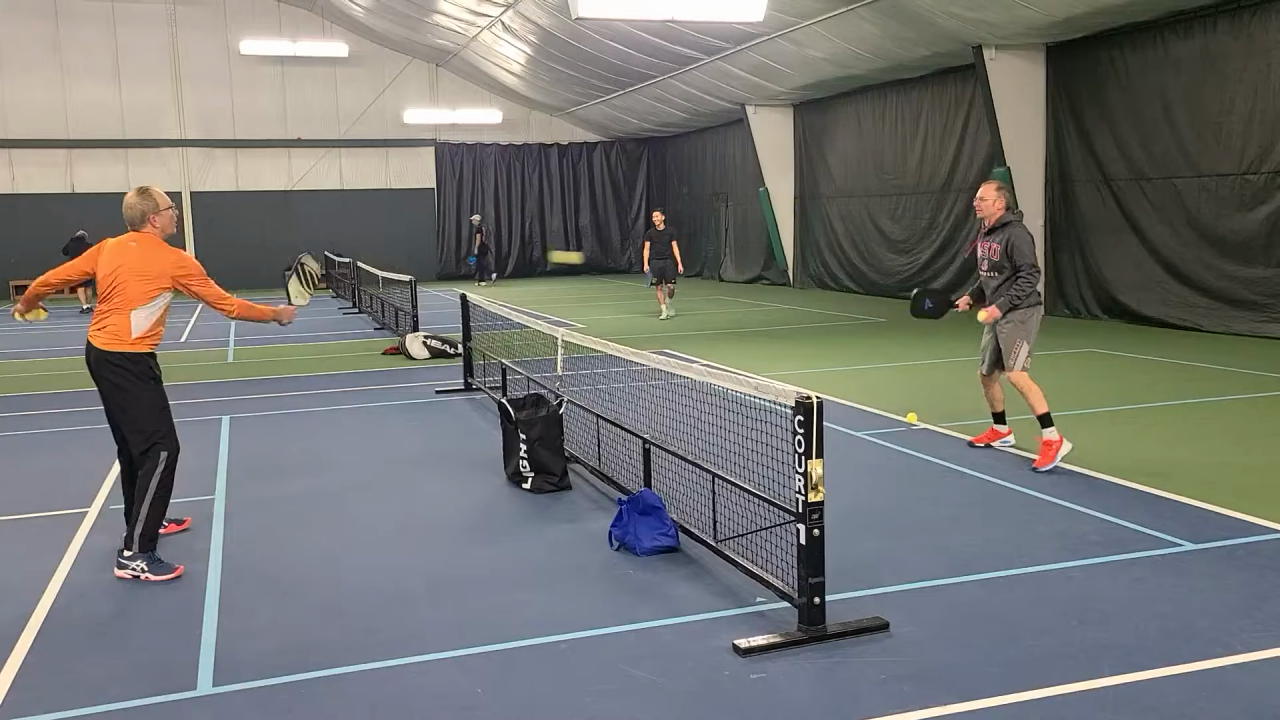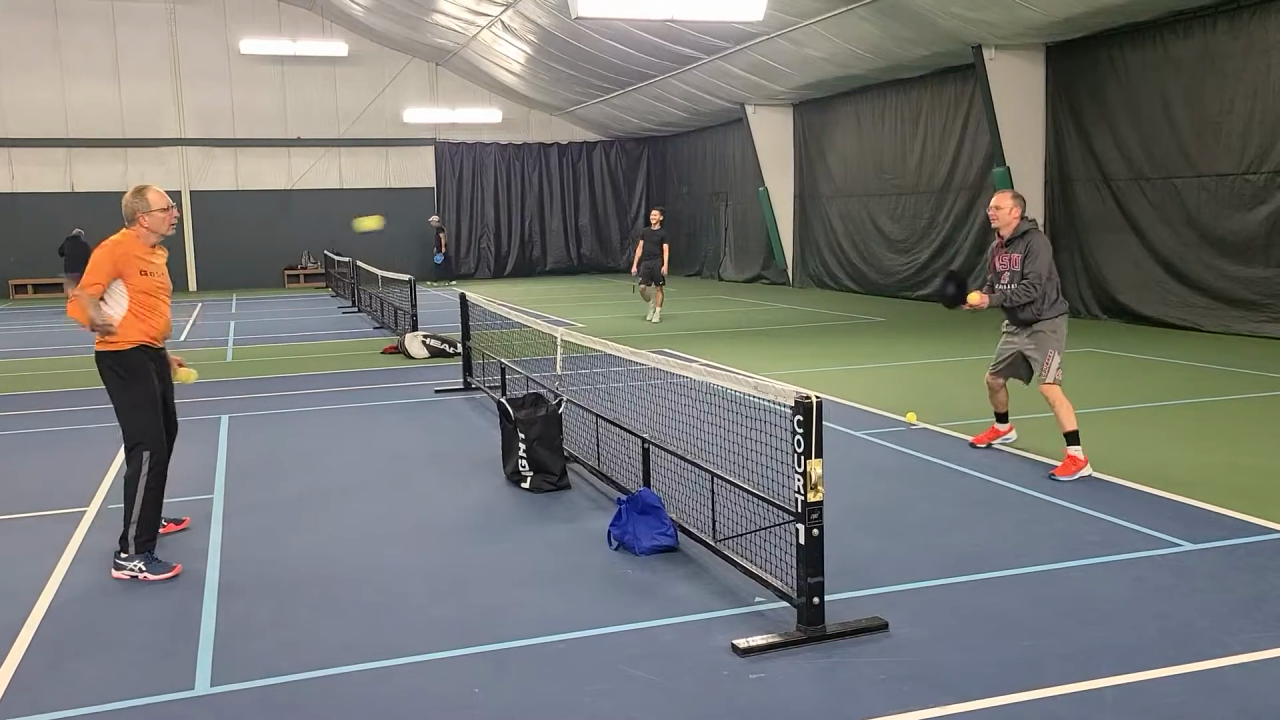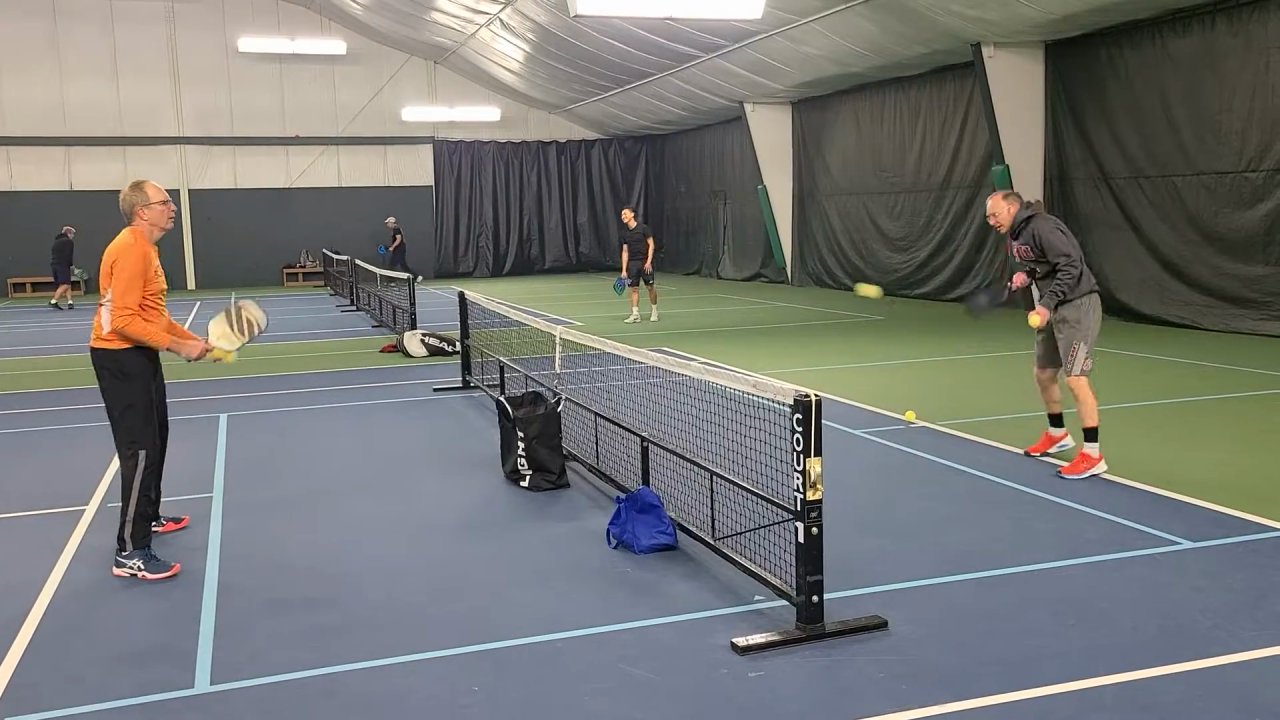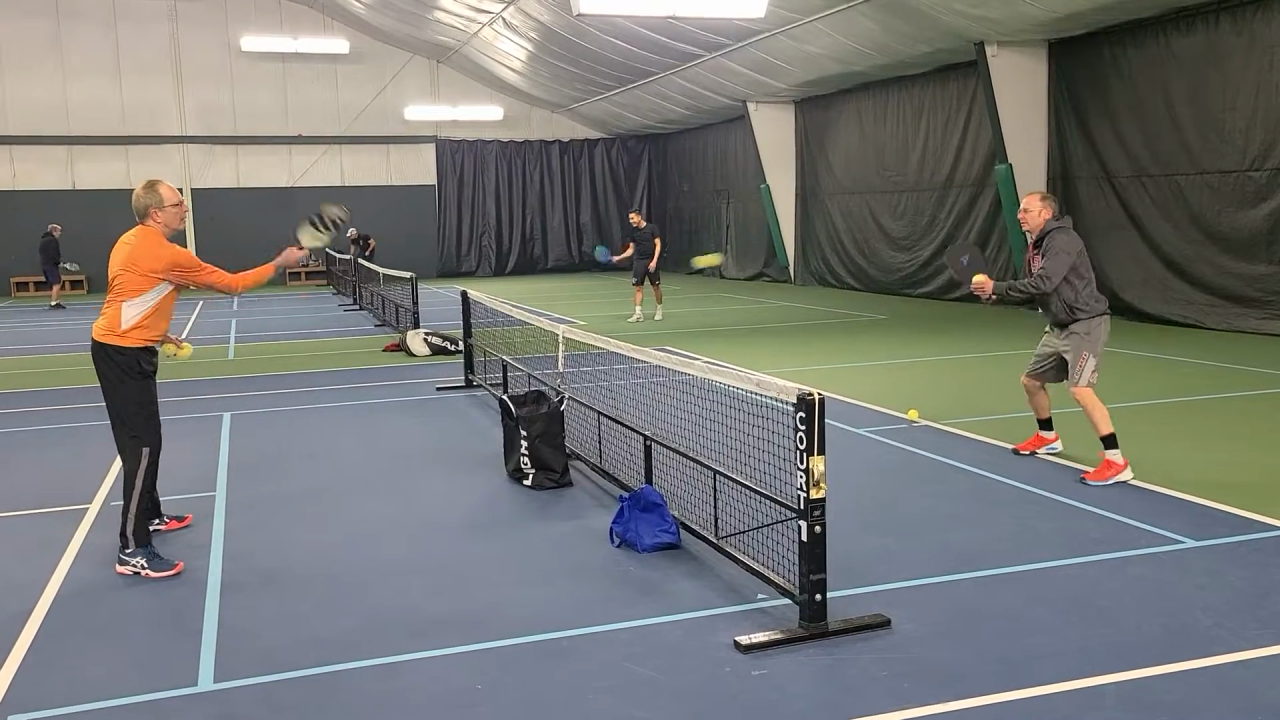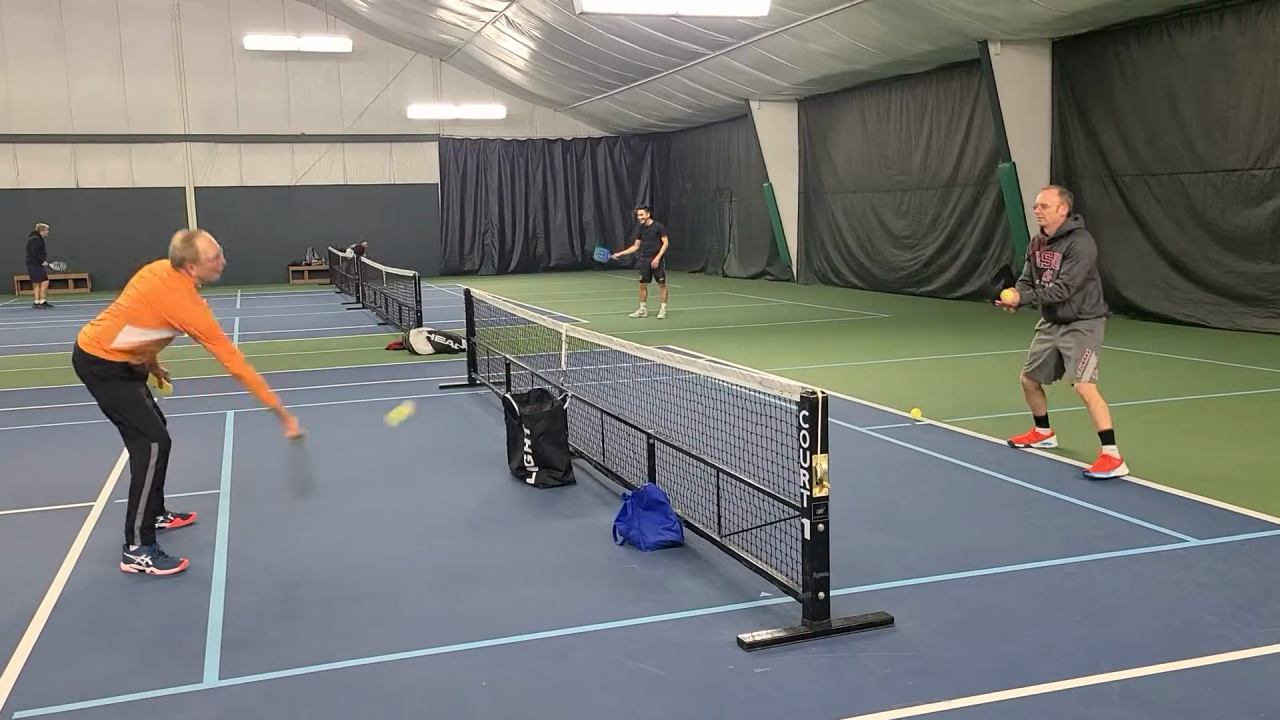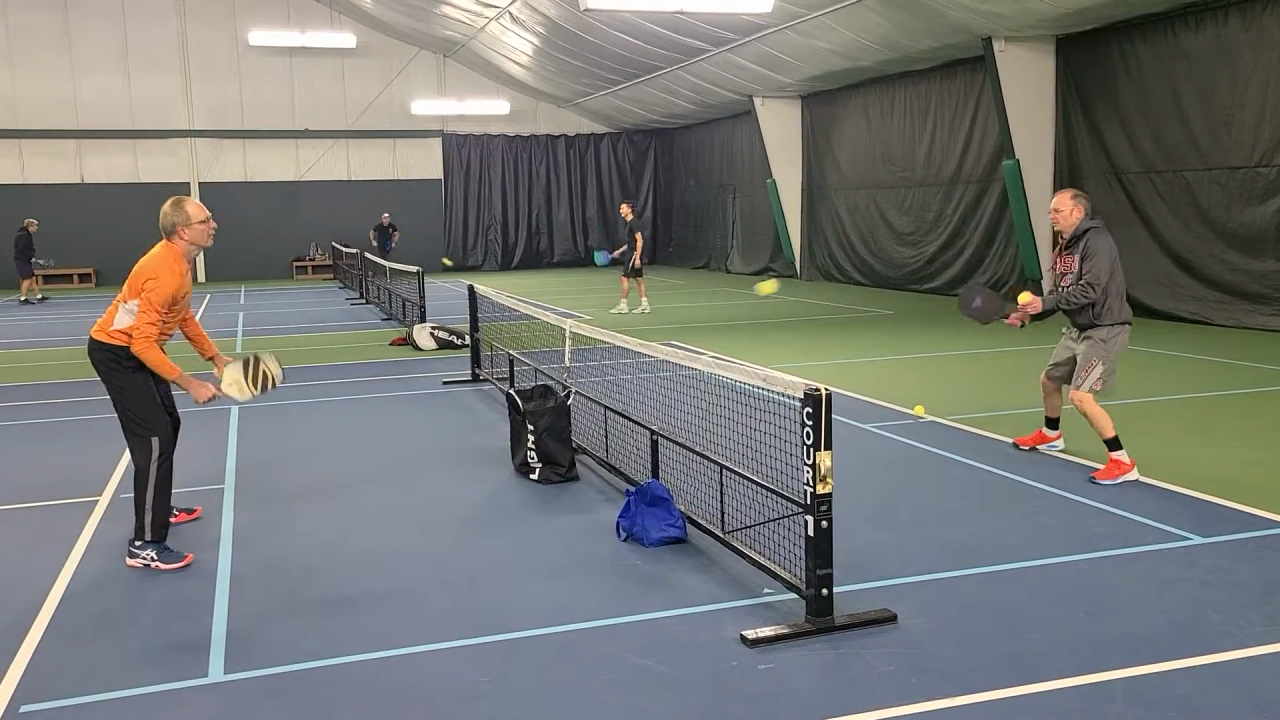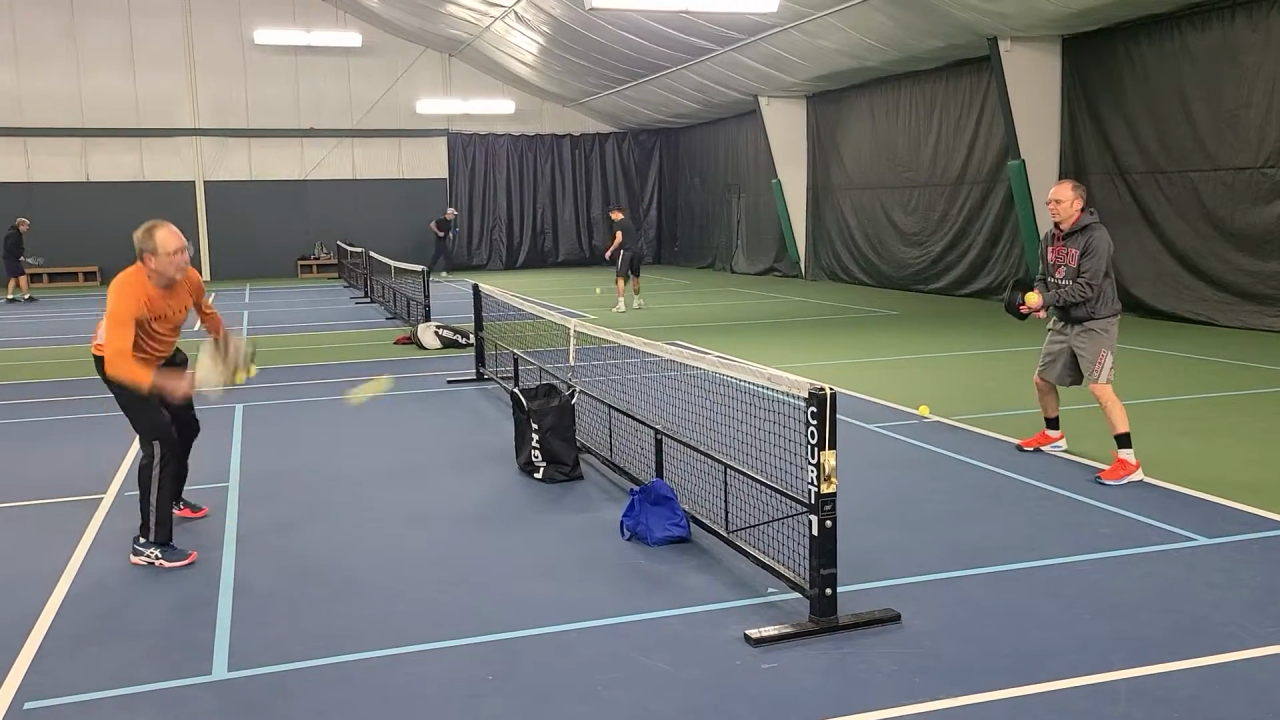
dt=0.7s
person 1, frame 1
left shoulder: (107, 249)
right shoulder: (175, 261)
left elbow: (51, 280)
right elbow: (226, 303)
left wrist: (27, 303)
right wrist: (275, 313)
left hip: (100, 353)
right hip: (130, 361)
left knee: (134, 444)
right knee: (161, 449)
left ankle: (144, 519)
right ankle: (135, 553)
person 1, frame 2
left shoulder: (157, 253)
right shoulder: (116, 248)
right elbow: (81, 297)
left wrist: (166, 354)
right wrist: (93, 318)
left hip: (151, 354)
right hip: (123, 356)
left knee: (163, 436)
right knee: (146, 448)
left ankle: (148, 518)
right ankle: (130, 555)
person 1, frame 3
left shoulder: (145, 248)
right shoulder: (132, 249)
right elbow: (124, 320)
left wrist: (190, 338)
right wrist: (178, 346)
left hip: (139, 353)
right hip: (120, 355)
left knee: (156, 437)
right knee: (140, 447)
left ankle: (148, 516)
right ankle: (130, 552)
person 1, frame 4
left shoulder: (132, 241)
right shoulder: (165, 254)
right elbow: (232, 284)
left wrist: (159, 335)
right wrist: (280, 262)
left hip: (123, 348)
right hip: (123, 354)
left knee: (147, 439)
right knee: (142, 445)
left ankle: (150, 514)
right ankle: (133, 551)
person 1, frame 5
left shoulder: (162, 271)
right shoulder: (189, 306)
right elbow: (236, 364)
left wrist: (150, 363)
right wrist: (282, 413)
left hip: (105, 354)
right hip: (98, 361)
left knee: (153, 428)
right knee: (152, 442)
left ankle: (152, 511)
right ankle: (137, 549)
person 1, frame 6
left shoulder: (176, 257)
right shoulder: (166, 273)
left elbow: (182, 314)
right elbow: (143, 347)
left wrist: (213, 354)
right wrist: (190, 385)
left hip: (133, 347)
right hip: (116, 352)
left knee: (168, 425)
right knee: (155, 438)
left ankle: (158, 505)
right ankle: (144, 545)
person 1, frame 7
left shoulder: (188, 277)
right shoulder: (127, 291)
left elbow: (207, 314)
right elbow: (118, 363)
right wrist: (163, 382)
left hip: (165, 357)
right hip: (120, 360)
left knee: (185, 427)
right knee: (159, 438)
left ankle: (170, 498)
right ankle: (149, 543)
person 2, frame 1
left shoulder: (1015, 234)
right shoulder: (984, 234)
left elbow: (1030, 276)
left wrist: (1000, 306)
right wrist: (972, 296)
left hip: (1020, 313)
right hip: (998, 315)
left knee: (1016, 375)
right knee: (986, 374)
left ankle: (1053, 440)
right ankle: (1001, 430)
person 2, frame 2
left shoulder: (1035, 242)
right shoulder: (996, 247)
left elbow: (1032, 288)
right elbow: (993, 284)
left wrist: (990, 299)
right wrist: (980, 298)
left hip: (1046, 324)
right hip: (1015, 326)
left knee: (1049, 388)
right knee: (994, 379)
left ankle: (1077, 457)
right ankle: (1002, 428)
person 2, frame 3
left shoulder: (1039, 226)
right shoulder: (1018, 233)
left elbow: (1070, 265)
left wrist: (1046, 303)
right wrist: (1024, 274)
left hip: (1078, 305)
right hip: (1058, 308)
left knee: (1076, 379)
right knee: (1043, 373)
left ankle: (1092, 454)
right ankle: (1057, 435)
person 2, frame 4
left shoulder: (1061, 238)
right shoulder: (1038, 243)
left elbow: (1045, 281)
right elbow: (1031, 290)
left wrist: (997, 287)
right wrist: (994, 289)
left hip: (1087, 324)
right hip: (1060, 326)
left knee: (1082, 390)
right knee: (1031, 380)
left ankle: (1116, 462)
right ankle: (1048, 438)
person 2, frame 5
left shoulder: (1080, 242)
right shoulder: (1037, 243)
left elbow: (1065, 288)
right elbow: (1027, 280)
left wrist: (1022, 298)
right wrist: (1014, 299)
left hip: (1083, 324)
right hip: (1051, 323)
left knee: (1085, 387)
right knee: (1029, 380)
left ankle: (1112, 457)
right ankle: (1043, 432)
person 2, frame 6
left shoulder: (1096, 240)
right shoulder: (1063, 248)
left elbow: (1090, 290)
right elbow: (1057, 292)
left wrist: (1045, 303)
right wrist: (1027, 314)
left hip: (1104, 330)
right hip: (1078, 330)
left knee: (1080, 396)
right knee: (1050, 380)
left ankle: (1123, 463)
right ankle: (1051, 434)
person 2, frame 7
left shoulder: (1095, 237)
right shoulder: (1049, 238)
left elbow: (1087, 287)
right elbow: (1043, 278)
left wrist: (1047, 300)
right wrist: (1039, 299)
left hip: (1095, 324)
right hip: (1062, 322)
left knee: (1100, 389)
right knee: (1042, 380)
left ankle: (1128, 462)
right ankle: (1053, 435)
